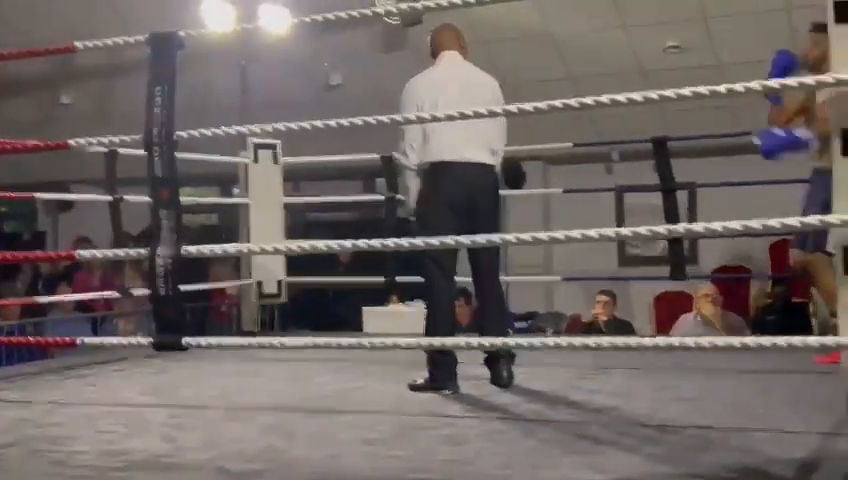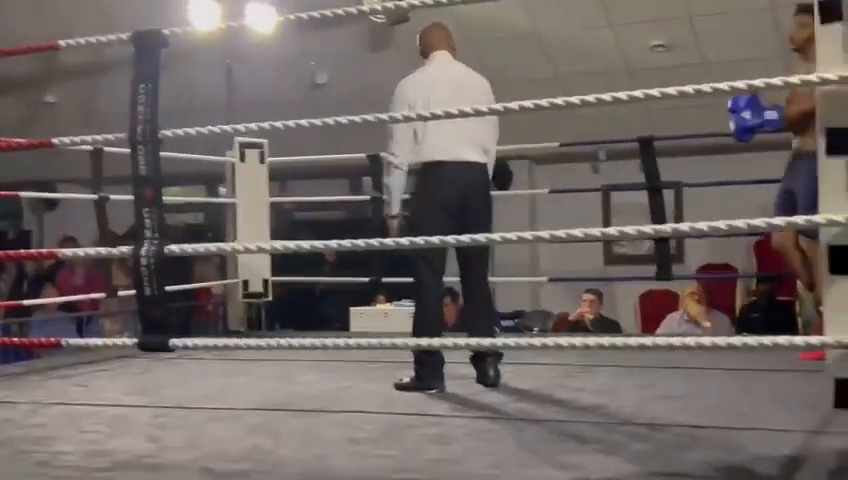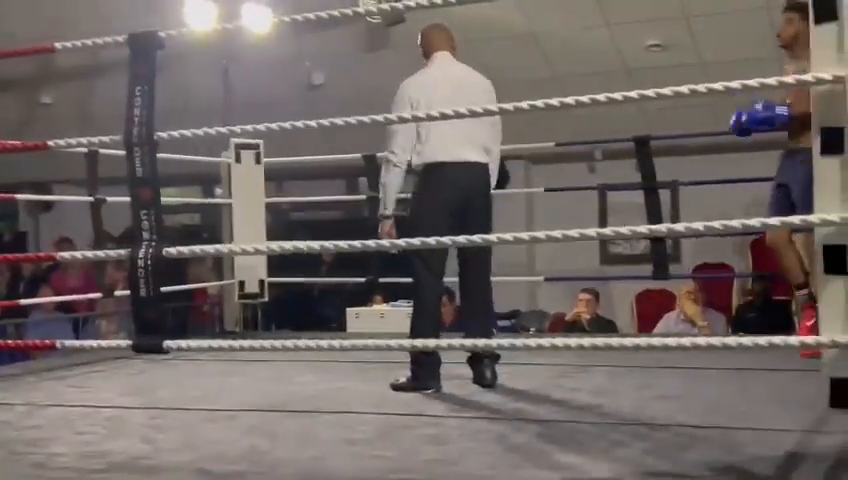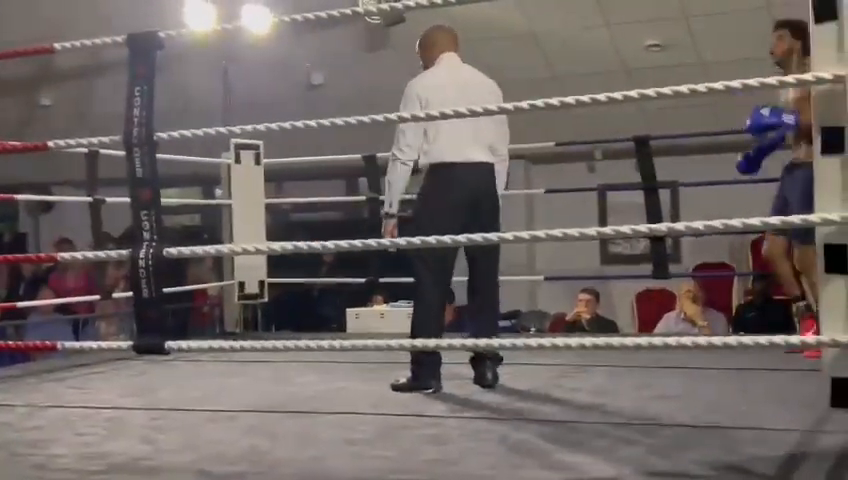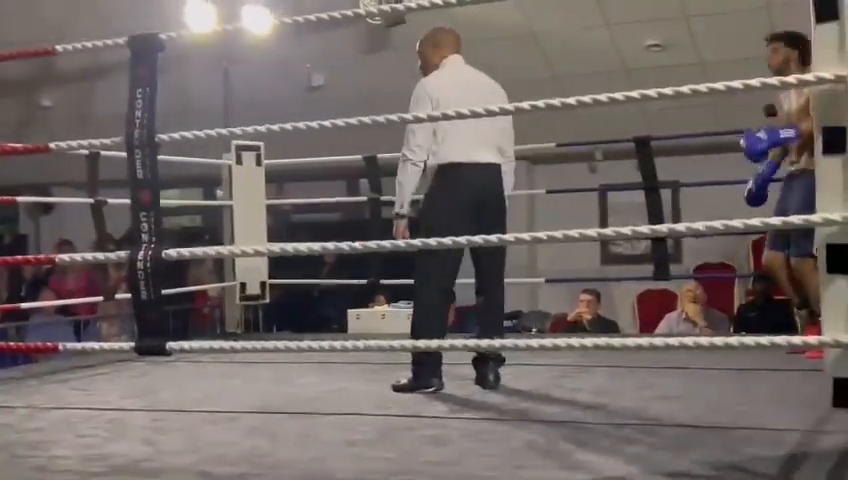
dt=0.1s
person 1, frame 1
left shoulder: (419, 85)
right shoulder: (488, 83)
left elbow: (410, 152)
right elbow: (498, 144)
left wrist: (414, 201)
left hip: (442, 180)
right hip: (484, 180)
left knee: (439, 275)
right knee: (488, 273)
left ankle: (443, 372)
right ankle: (501, 362)
person 1, frame 2
left shoulder: (411, 85)
right shoulder: (479, 83)
left elbow: (399, 154)
right elbow: (490, 145)
left wrist: (393, 208)
left hip: (434, 181)
right hip: (476, 180)
left knee: (429, 276)
right knee: (476, 273)
left ankle: (429, 371)
right ankle: (487, 362)
person 1, frame 3
left shoulder: (414, 86)
right shoulder: (482, 84)
left elbow: (398, 153)
right elbow: (494, 147)
left wrist: (387, 210)
left hip: (437, 182)
right hip: (478, 180)
left knee: (427, 276)
right knee: (477, 274)
left ankle: (425, 372)
right ankle: (484, 363)
person 1, frame 4
left shoulder: (422, 85)
right shoulder: (489, 86)
left elbow: (405, 153)
right elbow: (501, 151)
left wrist: (391, 209)
right wrist: (494, 195)
left hip: (444, 182)
right hip: (485, 181)
left knee: (431, 278)
right knee: (484, 276)
left ankle: (425, 371)
right ankle: (486, 365)
person 1, frame 5
left shoulder: (430, 86)
right shoulder: (493, 87)
left elbow: (415, 153)
right elbow: (507, 153)
left wrist: (401, 210)
right wrist: (502, 198)
left hip: (452, 183)
right hip: (492, 182)
left knee: (434, 277)
right knee: (490, 277)
left ankle: (427, 371)
right ankle: (488, 366)
person 2, frame 1
right shoulder: (811, 91)
left elbow: (831, 127)
right elbow: (777, 120)
left wrist: (800, 139)
left hip: (834, 178)
right hip: (820, 177)
left knee: (816, 257)
right knee: (800, 259)
person 2, frame 2
right shoulder: (800, 70)
left elbow: (806, 108)
right elbow: (791, 115)
left hip: (817, 161)
right hip: (798, 161)
left knee: (809, 242)
right knee: (781, 240)
person 2, frame 3
right shoulder: (790, 67)
left elbow: (808, 106)
left wrist: (773, 113)
right wrist: (751, 118)
left hip: (808, 159)
right hip: (790, 158)
left knee: (808, 240)
right knee: (776, 237)
right ankle: (809, 308)
person 2, frame 4
right shoulder: (787, 84)
left elbow: (813, 117)
left wrist: (778, 119)
right wrist: (757, 150)
left hip: (812, 171)
right hip: (792, 172)
left knee: (804, 252)
right knee: (772, 250)
right ankle: (811, 320)
person 2, frame 5
right shoulder: (785, 95)
left elbow: (818, 127)
left hip: (814, 180)
right hip: (794, 181)
left knee: (801, 262)
right knee: (772, 261)
right ankle: (814, 326)
